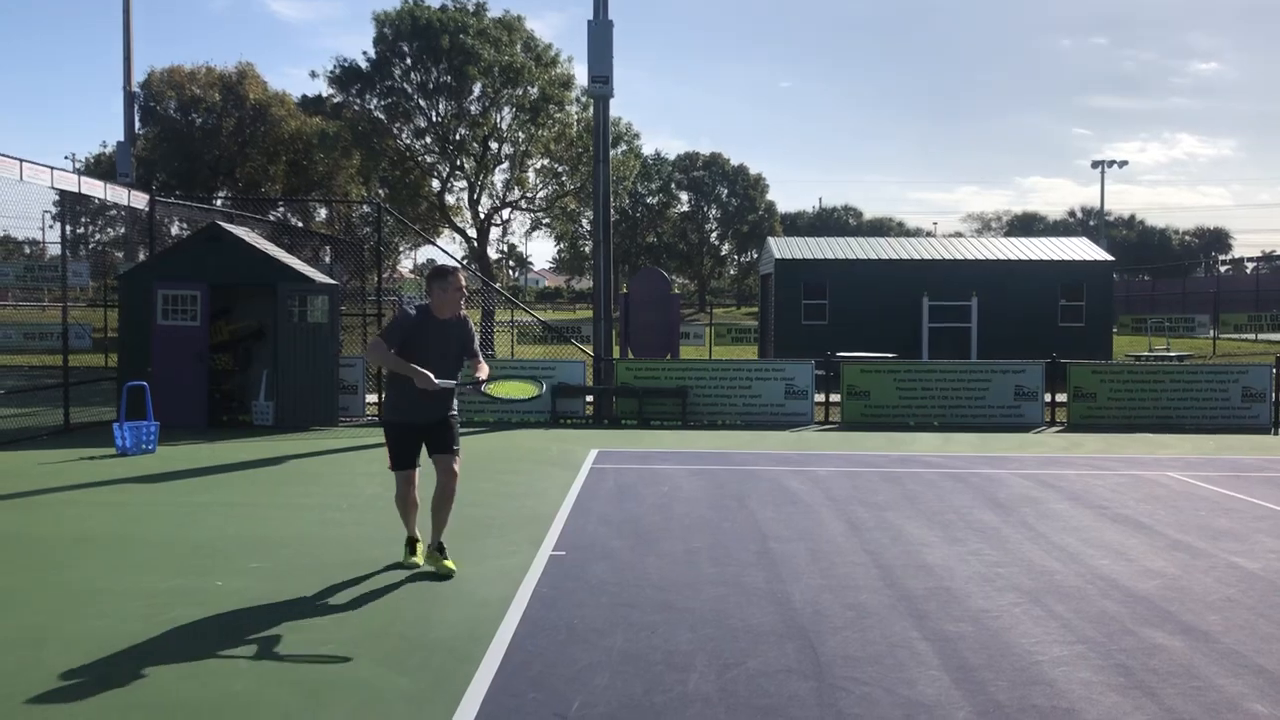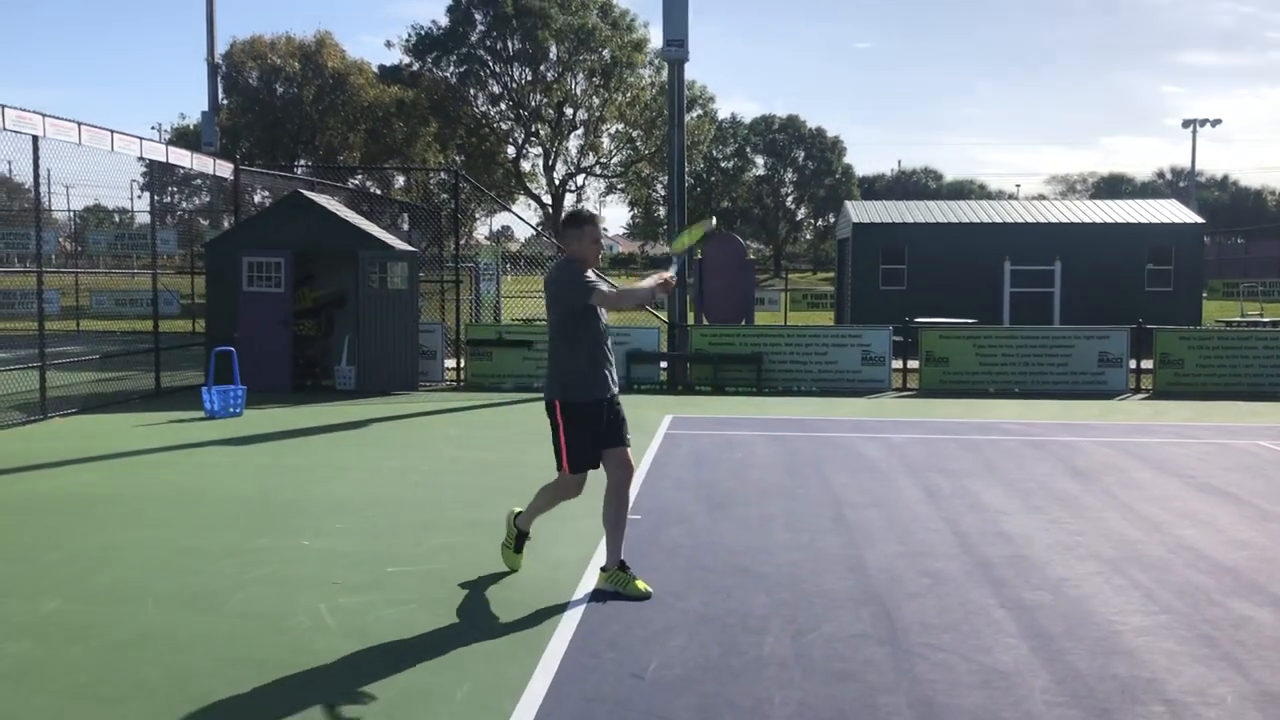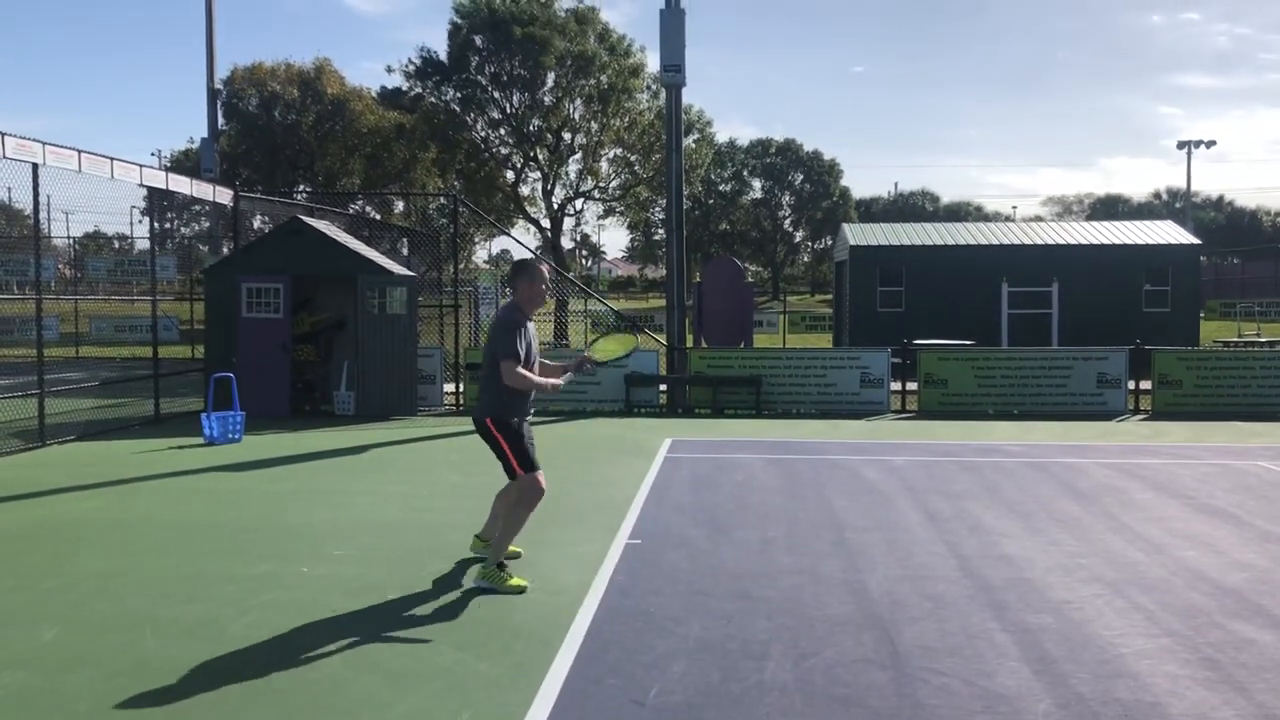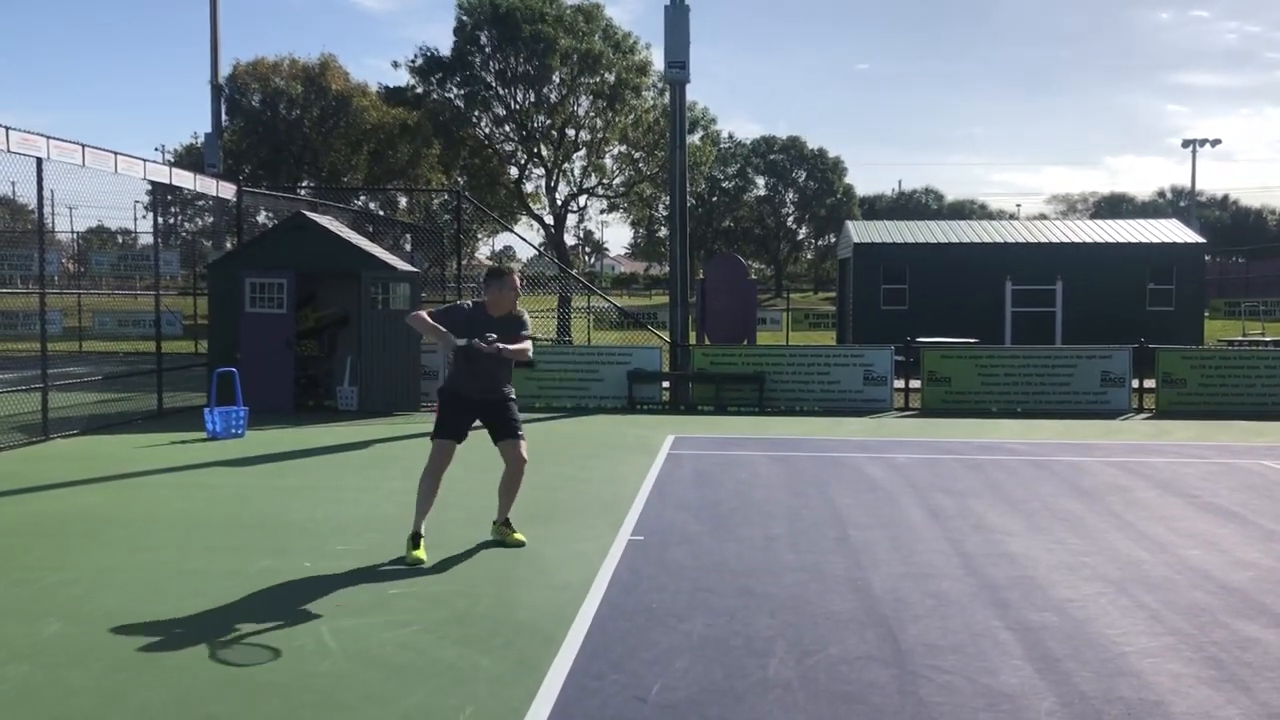
dt=1s
person 1, frame 1
left shoulder: (463, 324)
right shoulder: (409, 318)
left elbow: (478, 363)
right elbow: (372, 351)
left wrist: (480, 374)
right wrist: (414, 371)
left hip: (442, 412)
right hip: (401, 415)
left knee: (449, 472)
right knee: (406, 484)
left ankle: (436, 546)
right ankle: (413, 538)
person 1, frame 2
left shoulder: (586, 274)
right shoulder: (566, 279)
left elbow: (631, 295)
right elbow: (625, 298)
left wrist: (657, 282)
right wrist: (659, 280)
left hip: (603, 392)
right hip: (570, 397)
left knee: (622, 471)
right knee: (571, 484)
left ankle: (613, 568)
right ankle: (521, 523)
person 1, frame 3
left shoulder: (521, 320)
right shoulder: (511, 322)
left elbow: (529, 367)
right elbow: (511, 375)
left wrist: (568, 367)
right wrist: (551, 382)
left hip: (512, 415)
right hip: (496, 417)
left knee: (524, 482)
right knee: (533, 488)
left ankle: (486, 538)
right ankle: (491, 568)
person 1, frame 4
left shoulder: (518, 318)
right shoulder: (463, 312)
left elbow: (527, 351)
right elbow: (415, 317)
left wrist: (502, 348)
right wrist: (442, 335)
left hip: (498, 396)
right hip: (458, 394)
left knee: (518, 460)
right knee: (439, 458)
left ankle: (501, 523)
right ankle: (416, 533)
